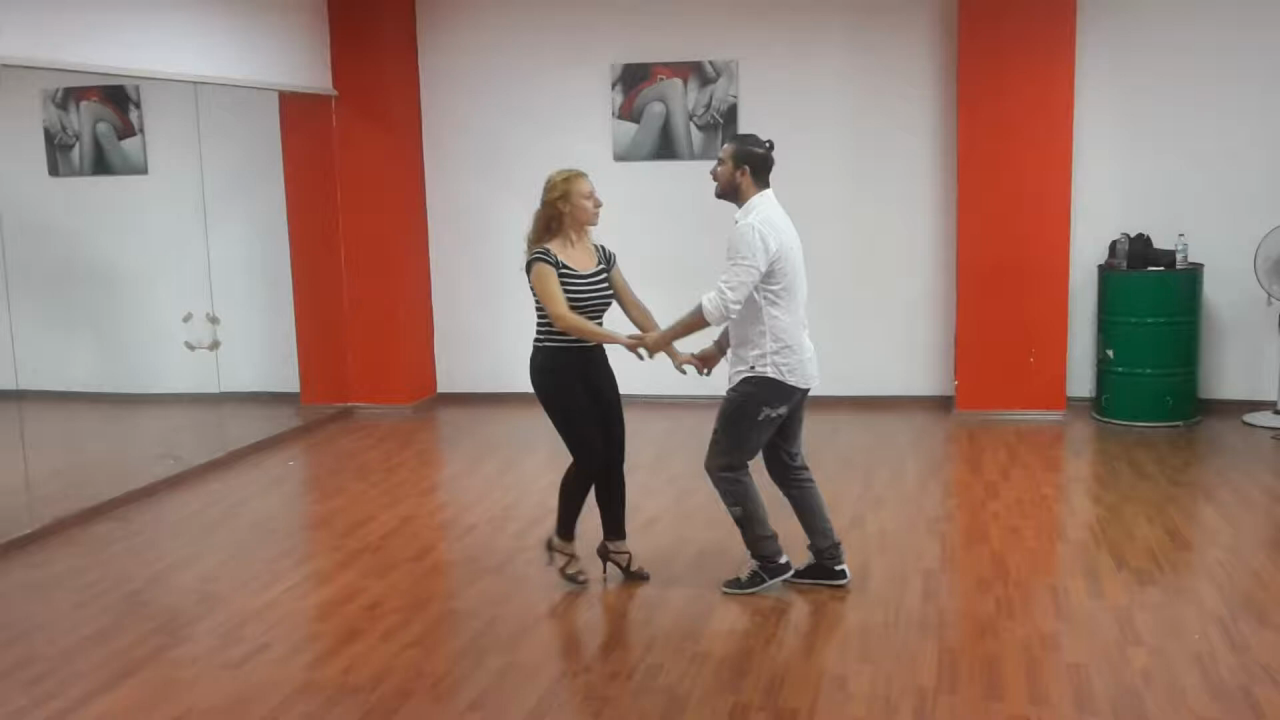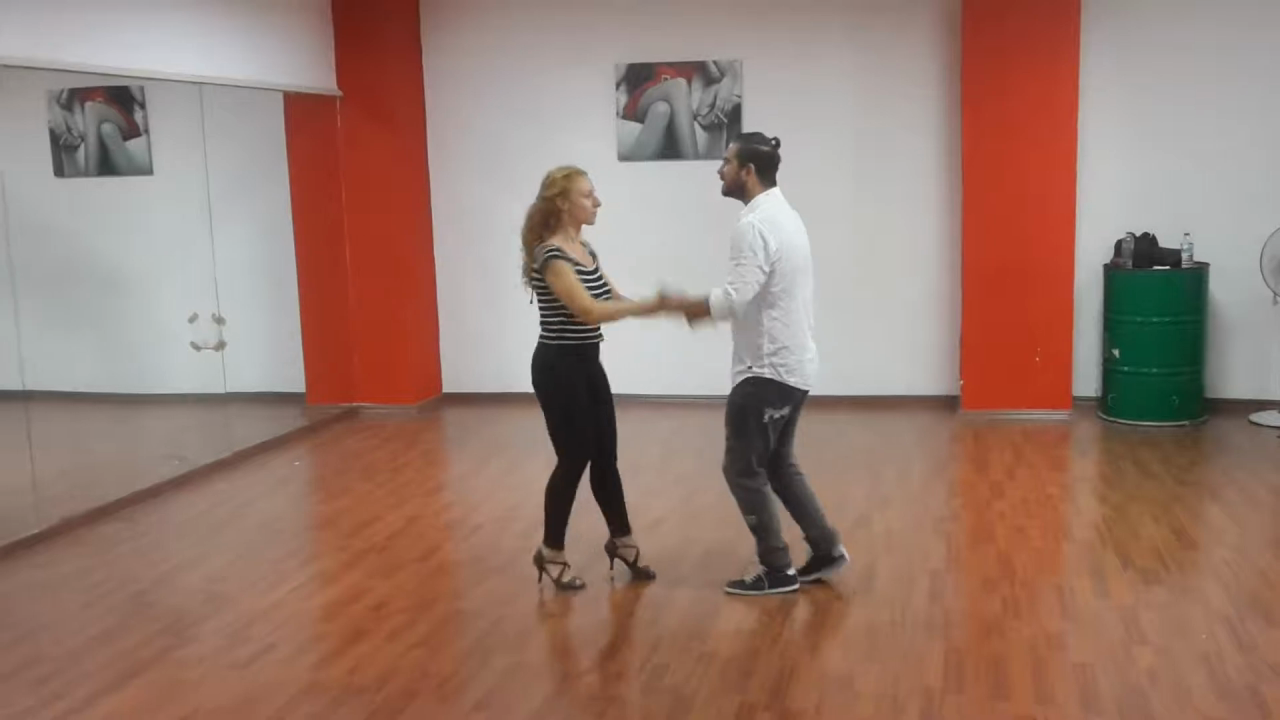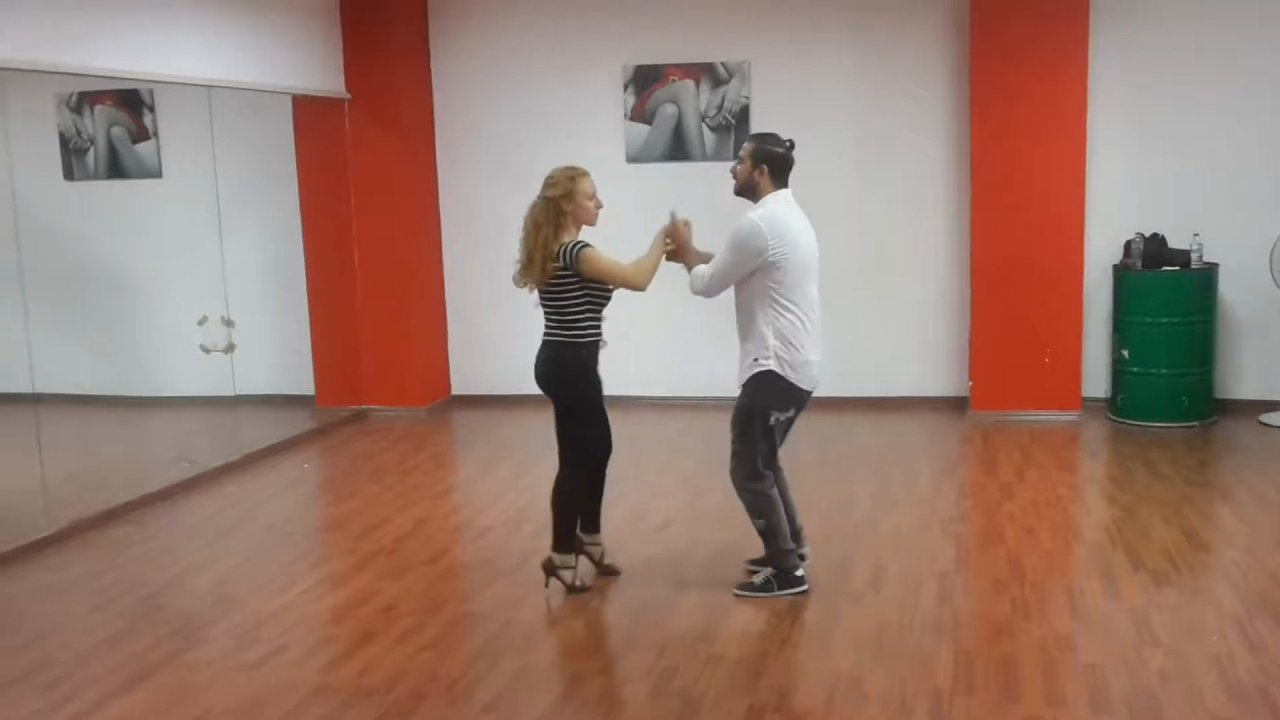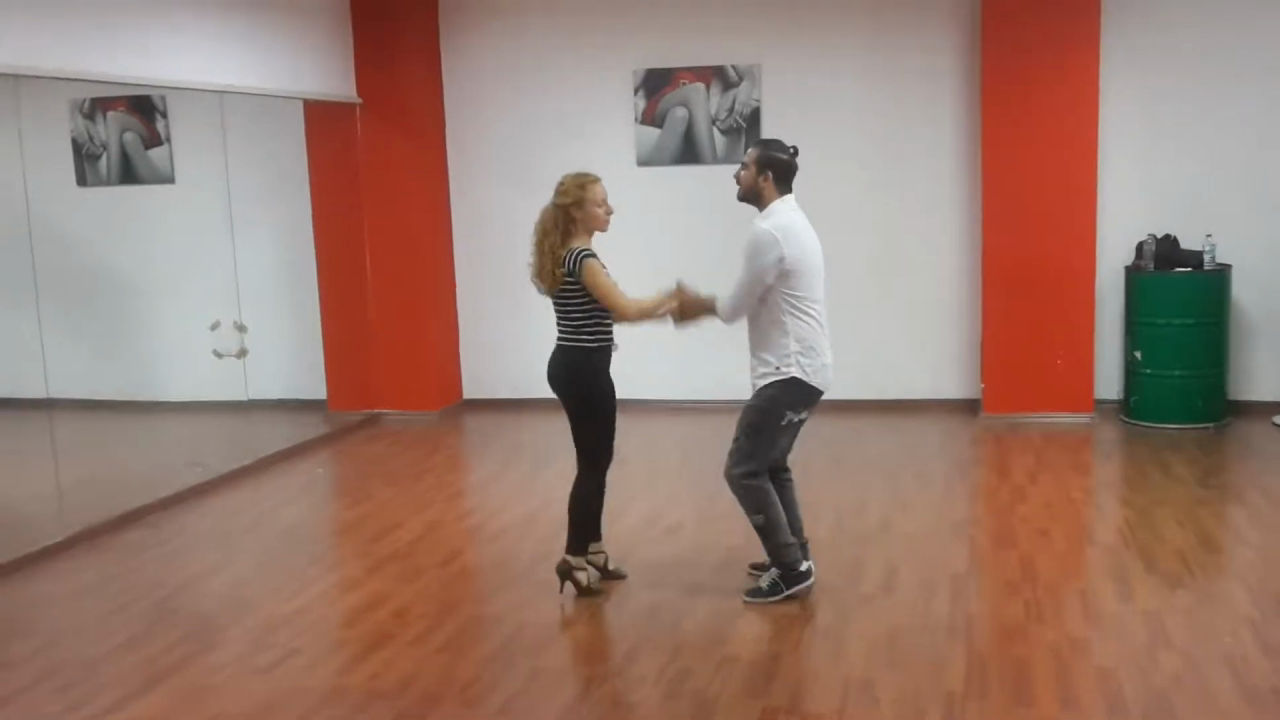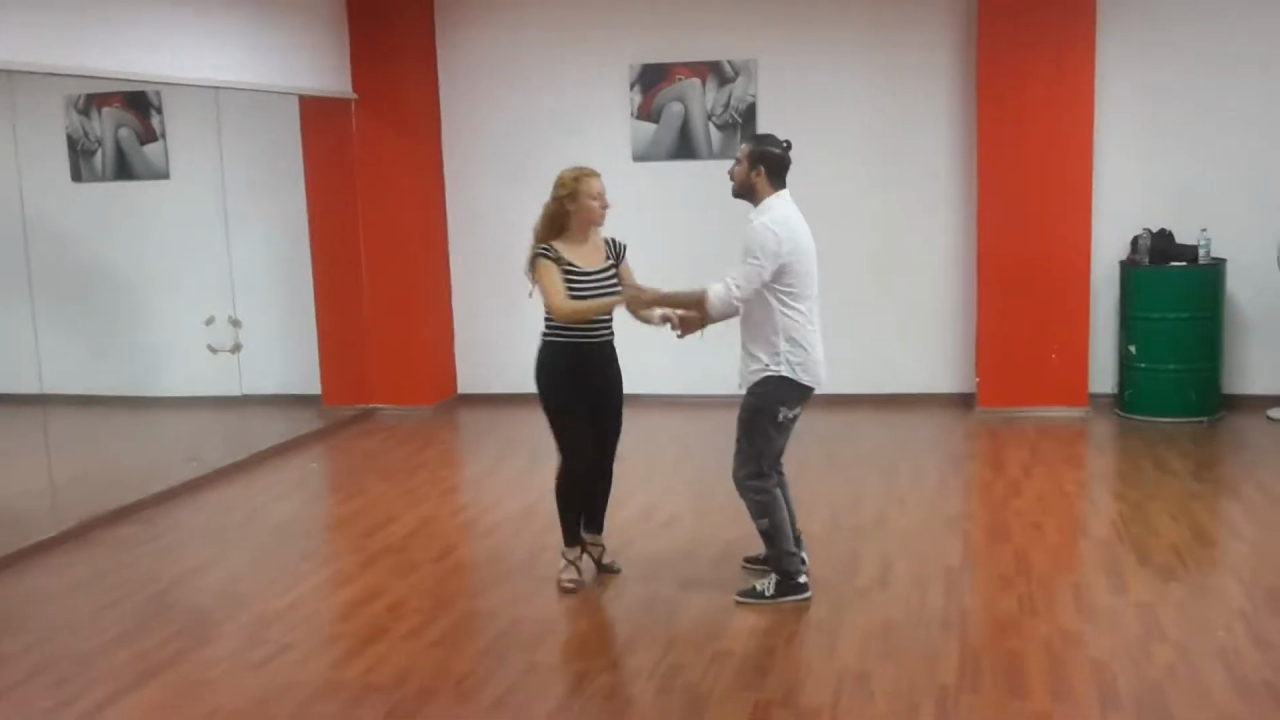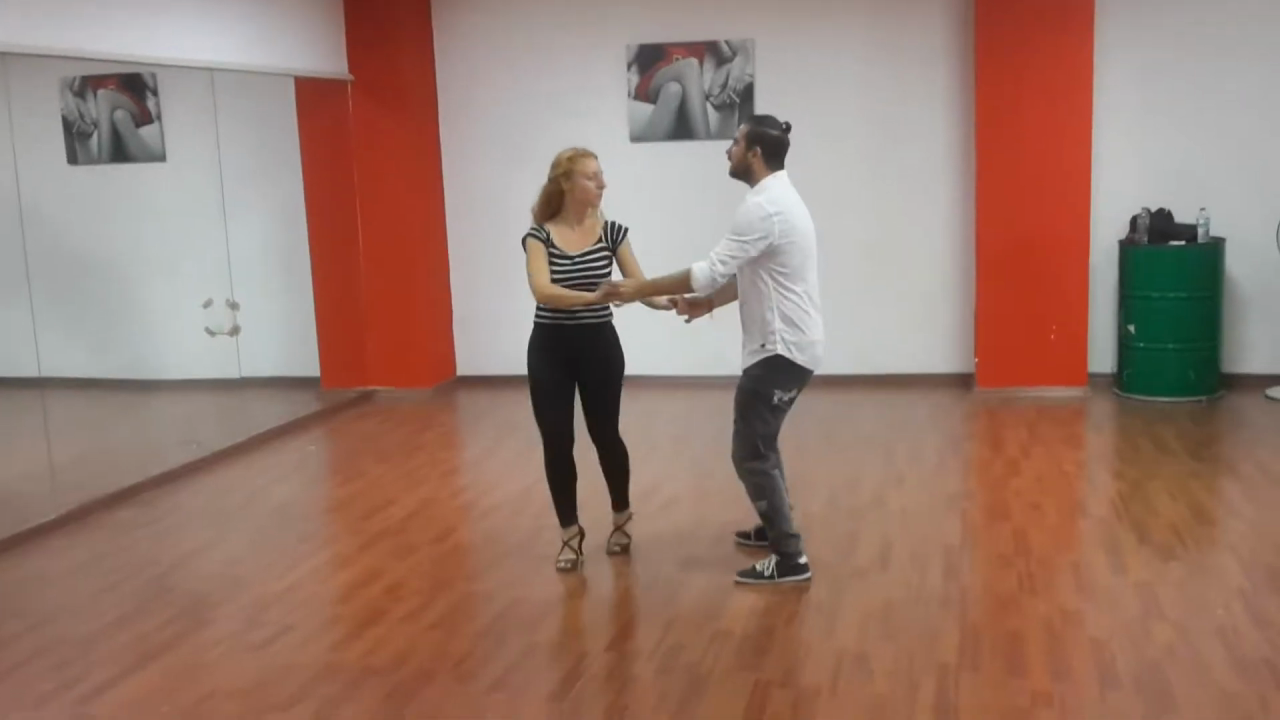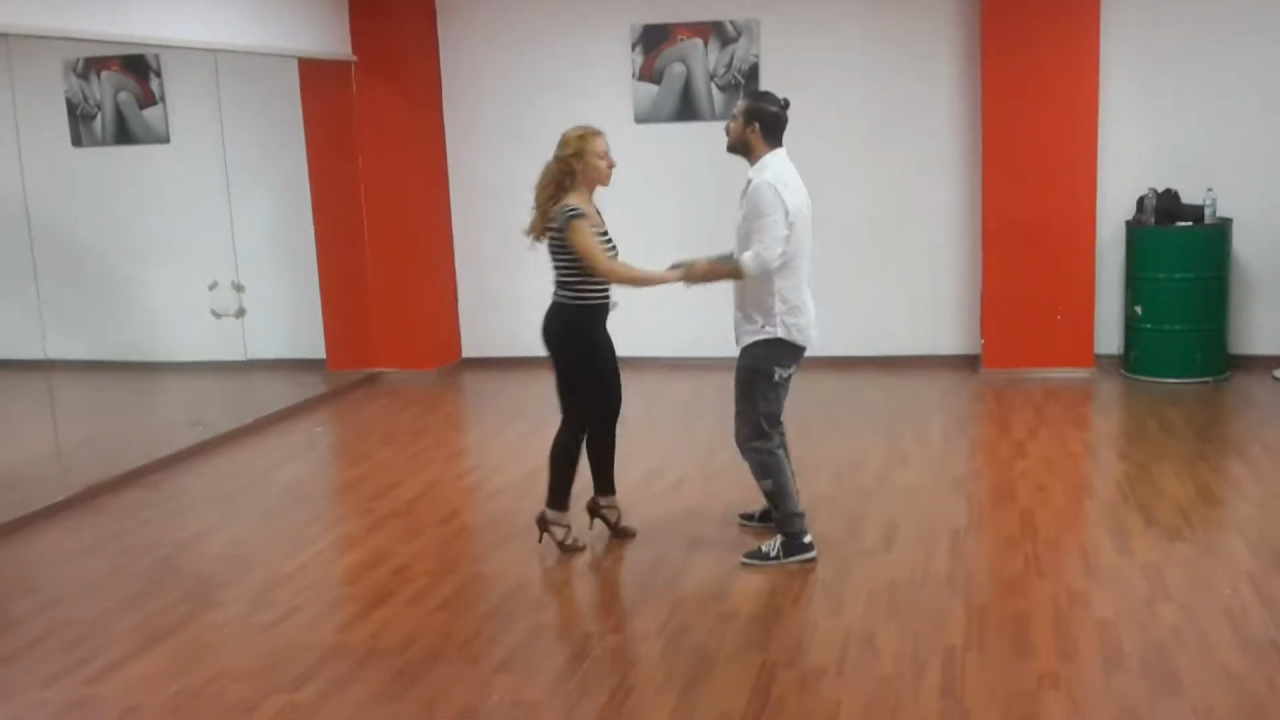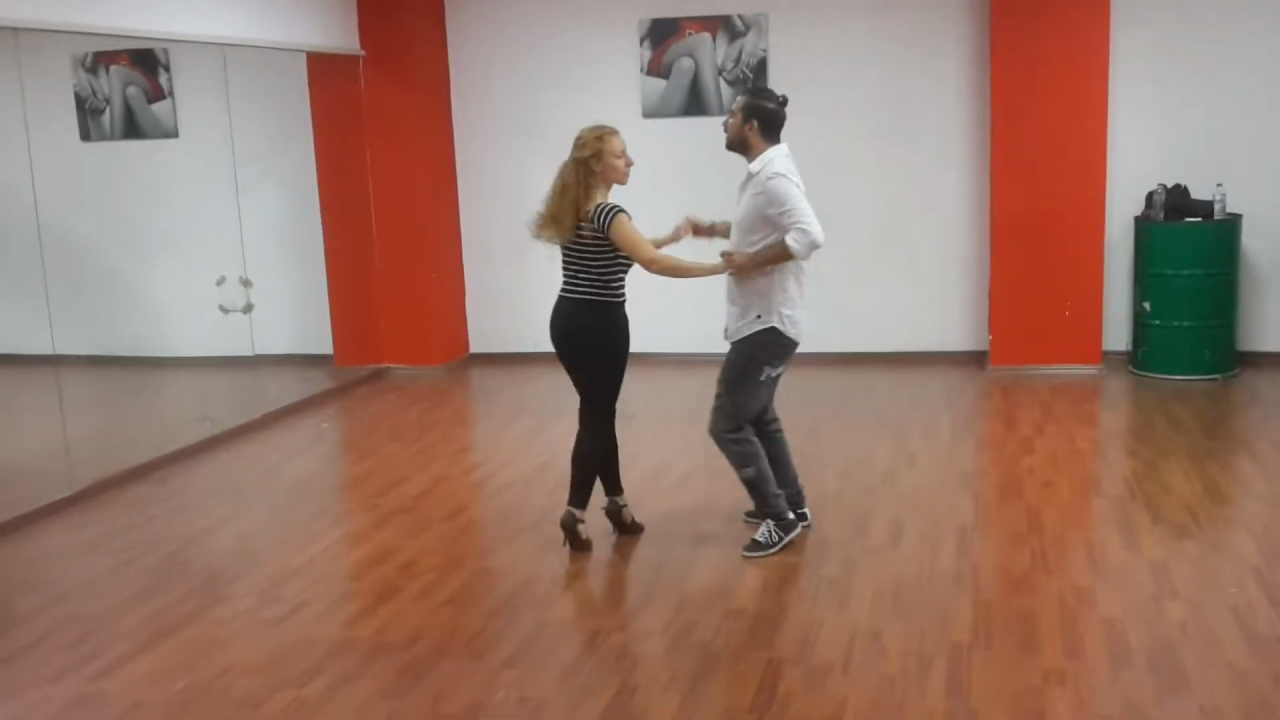
dt=0.2s
person 1, frame 1
left shoulder: (753, 226)
right shoulder: (771, 218)
left elbow: (725, 301)
left wrist: (665, 337)
right wrist: (721, 350)
left hip: (768, 370)
right hip: (790, 367)
left knee: (725, 465)
right knee: (787, 466)
left ankle: (770, 561)
right ankle: (829, 561)
person 1, frame 2
left shoulder: (753, 225)
right shoulder: (783, 216)
left elbow: (732, 303)
left wrist: (689, 306)
right wrist: (706, 307)
left hip: (768, 370)
right hip: (793, 365)
left knee: (743, 470)
right knee: (776, 462)
left ankle: (778, 571)
right ankle: (825, 549)
person 1, frame 3
left shoulder: (758, 224)
right shoulder: (789, 216)
left elbow: (709, 284)
left wrist: (687, 252)
right wrist: (695, 254)
left hip: (775, 368)
right hip: (794, 365)
left knee: (749, 472)
right knee: (763, 463)
left ankle: (786, 572)
right ankle: (791, 547)
person 1, frame 4
left shoulder: (769, 231)
right shoulder: (790, 222)
left elbow: (735, 304)
left wrist: (697, 303)
right wrist: (704, 306)
left hip: (789, 373)
right hip: (797, 368)
left knee: (745, 470)
right knee: (770, 465)
left ankle: (790, 567)
right ankle: (792, 555)
person 1, frame 5
left shoulder: (769, 226)
right shoulder: (782, 217)
left elbow: (728, 296)
left wrist: (658, 298)
right wrist: (700, 316)
left hip: (783, 370)
right hip: (790, 365)
left knee: (754, 473)
right knee: (767, 464)
left ankle: (791, 577)
right ankle: (785, 549)
person 1, frame 6
left shoulder: (762, 206)
right shoulder: (780, 199)
left elbow: (713, 270)
left wrist: (642, 287)
right wrist: (705, 303)
left hip: (780, 351)
right hip: (792, 346)
left knee: (752, 452)
right knee: (759, 442)
left ankle: (789, 558)
right ankle: (776, 526)
person 1, frame 7
left shoulder: (767, 184)
right shoulder: (774, 175)
left elbow: (765, 259)
left wrist: (712, 272)
right wrist: (715, 263)
left hip: (772, 330)
right hip: (773, 325)
left knee: (754, 435)
right knee: (764, 425)
left ankle: (795, 537)
right ankle: (782, 511)
person 1, frame 8
left shoulder: (774, 177)
right shoulder: (763, 173)
left elbow: (808, 236)
left wrist: (751, 262)
right wrist: (714, 229)
left hip: (766, 325)
right hip: (760, 321)
left knee: (727, 425)
right knee: (757, 418)
left ankle: (780, 513)
right ankle: (790, 505)
person 2, frame 1
left shoulder: (600, 253)
right shoulder: (542, 259)
left elbow: (634, 306)
right elbow: (563, 319)
left wrist: (672, 351)
right wrist: (616, 337)
left hip: (594, 364)
right hip: (557, 367)
left knee: (614, 455)
right knee: (590, 455)
left ankle: (614, 544)
right ankle: (561, 541)
person 2, frame 2
left shoulder: (584, 250)
right shoulder: (551, 257)
left elbow: (609, 300)
right elbow: (589, 311)
left wrist: (653, 304)
right wrist: (645, 308)
left hip: (584, 365)
right hip: (559, 368)
left knee: (605, 455)
right knee: (574, 459)
left ankle: (622, 543)
right ankle: (551, 554)
person 2, frame 3
left shoulder: (558, 249)
right shoulder: (574, 251)
left elbow: (602, 287)
right elbow: (637, 280)
left wrist: (654, 252)
right wrist: (658, 244)
left hip: (564, 362)
right hip: (570, 365)
left knee: (596, 451)
right knee: (577, 459)
left ankle: (589, 541)
right ankle: (561, 557)
person 2, frame 4
left shoulder: (577, 255)
right shoulder: (578, 258)
left elbow: (609, 311)
right elbow: (624, 309)
left wrist: (660, 307)
right wrist: (667, 299)
left hip: (587, 368)
right hip: (580, 369)
left knee: (598, 459)
right knee: (593, 463)
left ankle: (592, 549)
right ankle: (575, 558)
person 2, frame 5
left shoulder: (612, 249)
right shoulder: (547, 253)
left elbow: (638, 302)
right elbow: (557, 309)
left wrist: (665, 318)
right wrist: (606, 304)
left hip: (601, 362)
right hip: (559, 365)
left knee: (602, 456)
right knee: (575, 459)
left ankle: (593, 538)
right ankle: (572, 551)
person 2, frame 6
left shoulder: (614, 231)
right shoulder: (539, 236)
left elbow: (638, 284)
right elbow: (543, 292)
left wrist: (668, 303)
right wrist: (595, 299)
left hip: (600, 343)
right hip: (551, 346)
left knee: (606, 434)
right knee: (557, 442)
left ankle: (622, 515)
right ankle: (571, 531)
person 2, frame 7
left shoulder: (570, 211)
right shoulder: (572, 215)
left elbow: (603, 267)
right elbow: (608, 271)
left wrist: (660, 273)
right wrist: (667, 276)
left hip: (573, 324)
right hip: (579, 326)
left knee: (604, 411)
right knee: (577, 419)
left ankle: (604, 500)
right ankle: (555, 514)
person 2, frame 8
left shoulder: (584, 211)
right shoulder: (607, 213)
right elbow: (652, 265)
left wrist: (670, 238)
right wrist: (715, 267)
left hip: (570, 319)
right hip: (598, 324)
left knee: (599, 414)
right knee: (597, 419)
left ankle: (615, 501)
right ankle: (574, 513)
